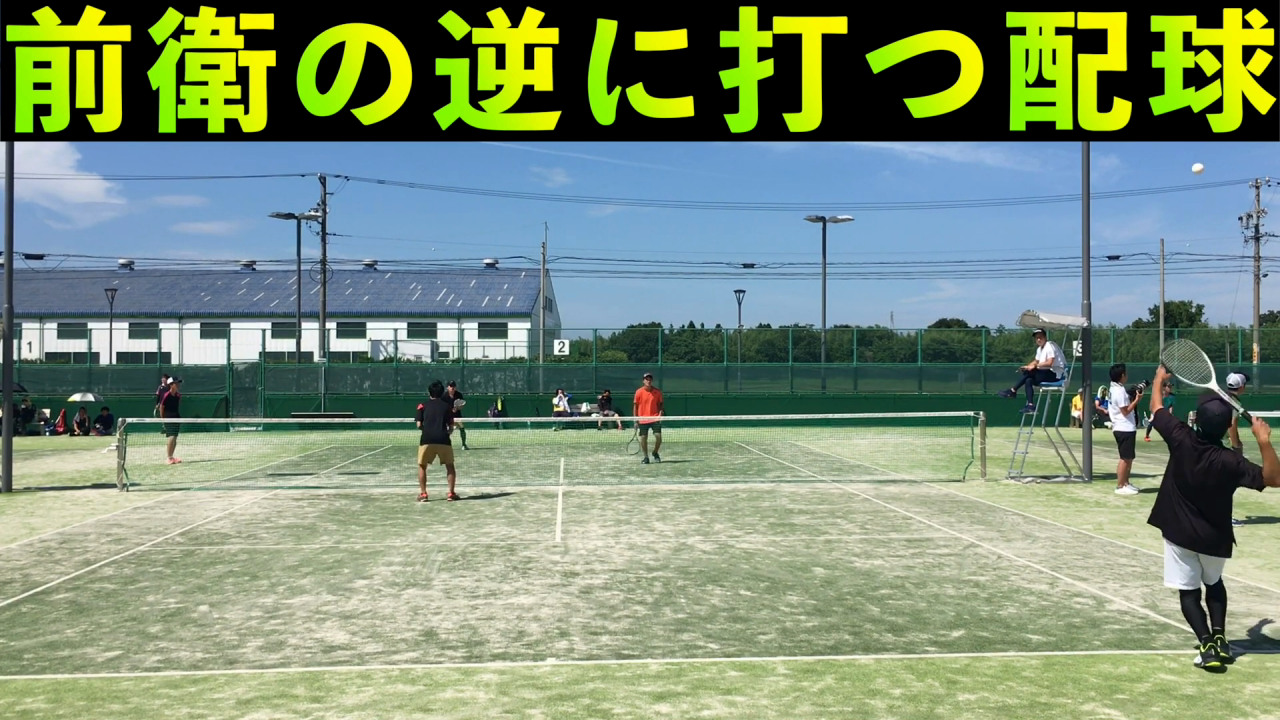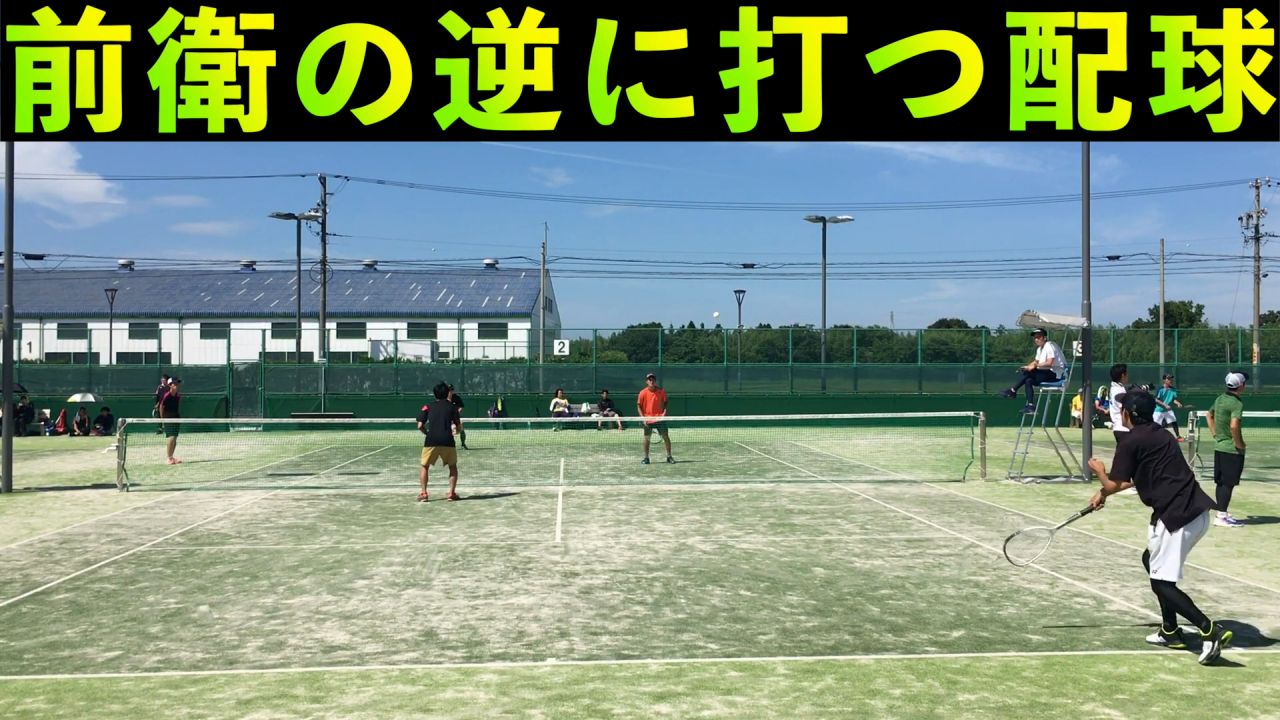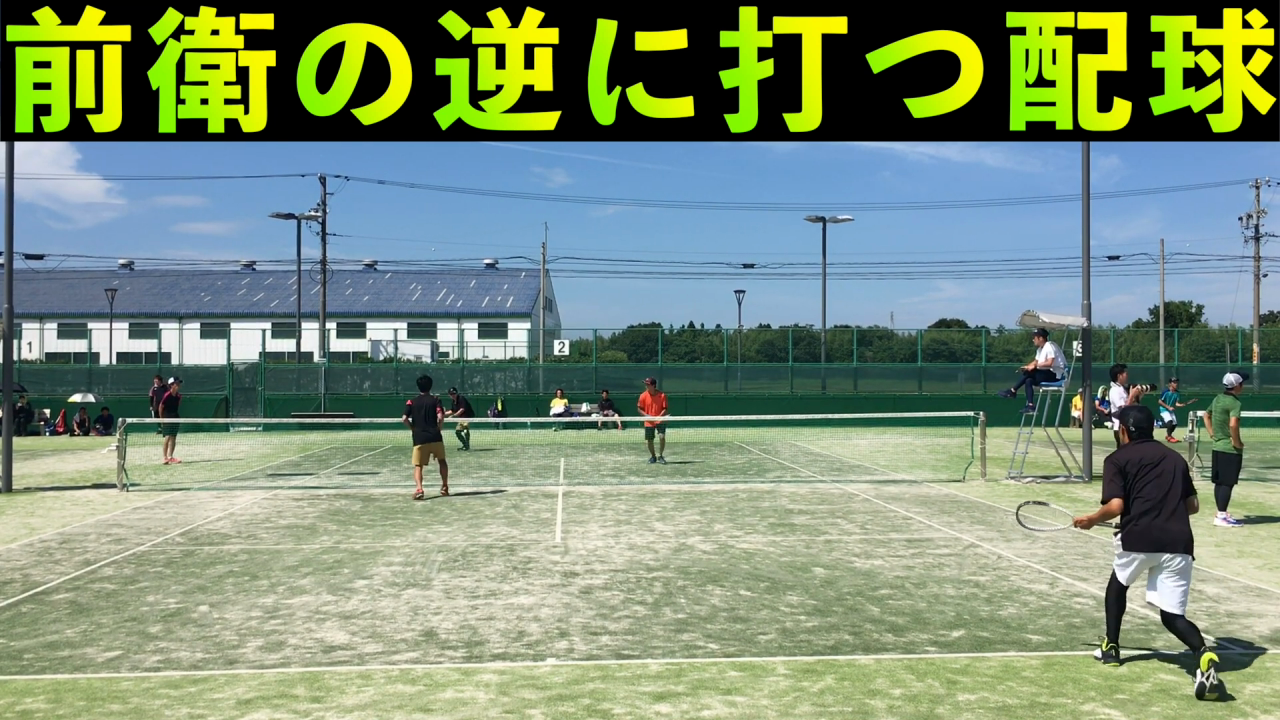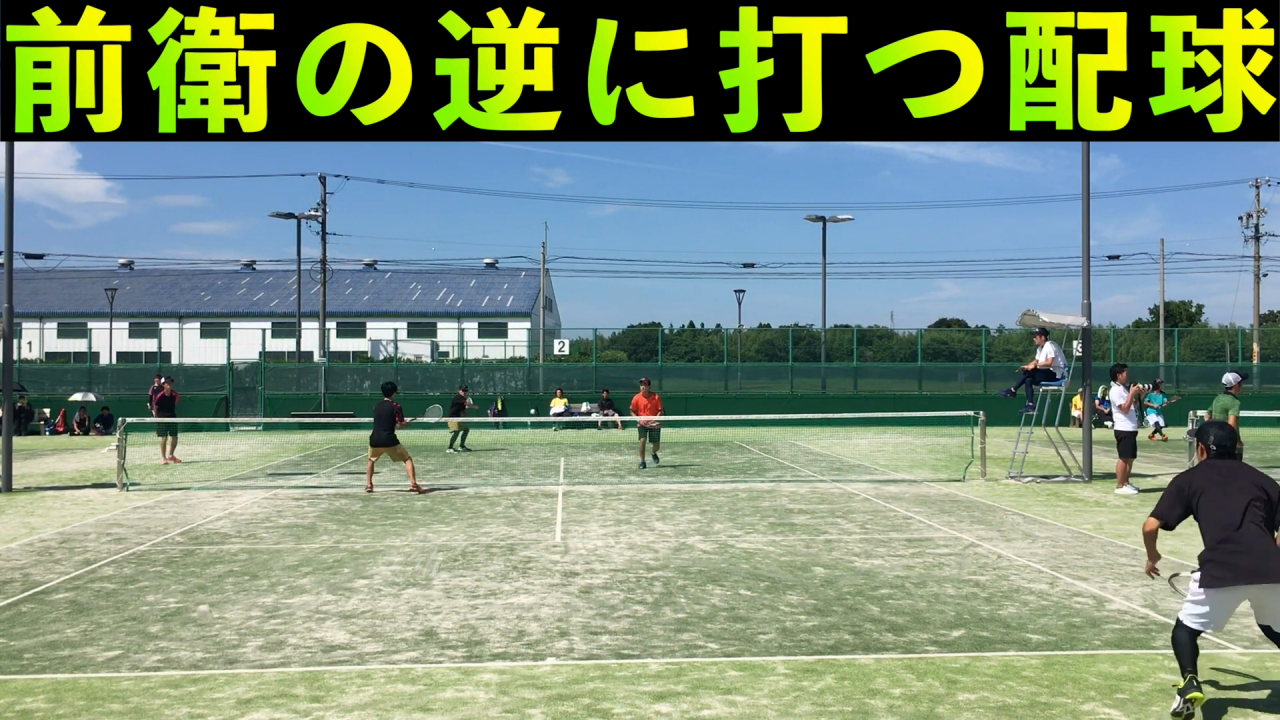
dt=0.7s
person 1, frame 1
left shoulder: (1181, 440)
right shoulder: (1230, 462)
left elbow: (1156, 406)
left wrist: (1159, 379)
left hip: (1179, 534)
right hip: (1216, 538)
left knee: (1189, 592)
right knee: (1214, 584)
left ankle: (1207, 645)
right ankle: (1219, 639)
person 1, frame 2
left shoulder: (1130, 442)
right shoulder: (1159, 434)
left elbow: (1111, 484)
left wrist: (1099, 470)
right wrist: (1104, 495)
left hip: (1175, 516)
right hip: (1198, 511)
left knee: (1162, 582)
right knee: (1152, 561)
left ankle: (1210, 631)
right ankle: (1170, 630)
person 1, frame 3
left shoulder: (1118, 459)
right shoulder: (1176, 459)
left elbow: (1115, 507)
right elbow: (1191, 505)
left wrist: (1089, 520)
left hip: (1138, 539)
right hip: (1178, 544)
left knee: (1118, 583)
right knee: (1173, 616)
left ankle: (1111, 647)
right ankle: (1204, 657)
person 1, frame 4
left shoulder: (1188, 480)
left elbow: (1150, 526)
left wrist: (1151, 556)
left hip: (1219, 572)
left knee: (1184, 630)
left ankle: (1189, 684)
